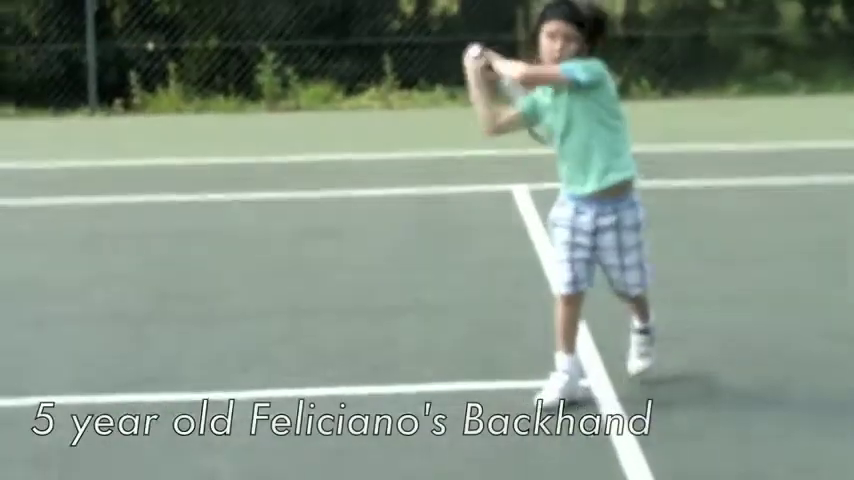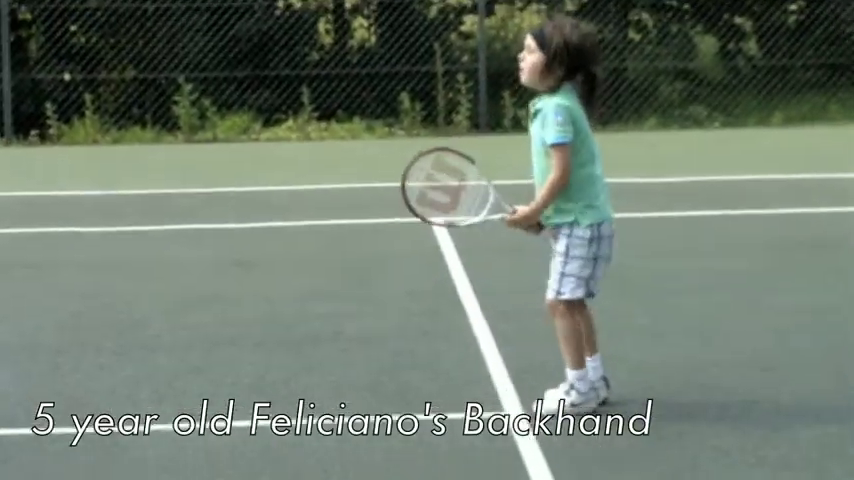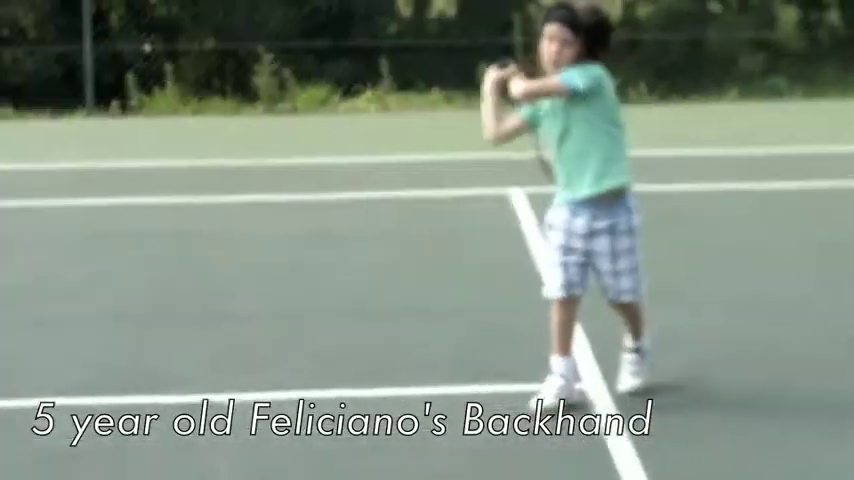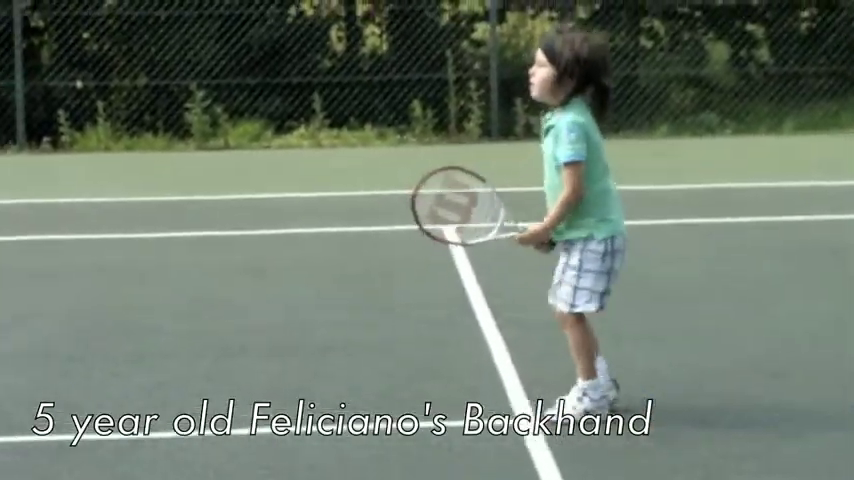
dt=1s
person 1, frame 1
left shoulder: (591, 72)
right shoulder: (543, 97)
left elbow: (526, 74)
right elbow: (494, 124)
left wrist: (495, 59)
right wrist: (476, 76)
left hip: (616, 205)
right hip: (574, 208)
left knee: (630, 289)
right knee: (568, 292)
left ankle: (642, 328)
right ankle: (568, 374)
person 1, frame 2
left shoulder: (556, 109)
right shoulder: (556, 103)
left elbow: (560, 174)
left wrist: (533, 211)
right wrist: (539, 210)
left hip: (580, 221)
right hip: (579, 219)
left knee: (560, 302)
right knee: (573, 301)
left ankle: (580, 389)
right ankle: (591, 378)
person 1, frame 3
left shoulder: (592, 77)
right shoulder: (544, 104)
left elbow: (525, 89)
right elbow: (495, 133)
left wrist: (510, 77)
right wrist: (491, 85)
left hip: (610, 209)
right hip: (568, 211)
left knee: (621, 297)
right knee: (563, 296)
left ankle: (636, 346)
right ankle: (562, 377)
person 1, frame 4
left shoulder: (570, 124)
right shoulder: (565, 118)
left elbow: (573, 190)
left wrist: (545, 228)
right wrist: (551, 227)
left hip: (593, 236)
right hip: (583, 234)
left knee: (570, 312)
right knee: (569, 310)
left ankle: (591, 394)
right ankle: (599, 383)
